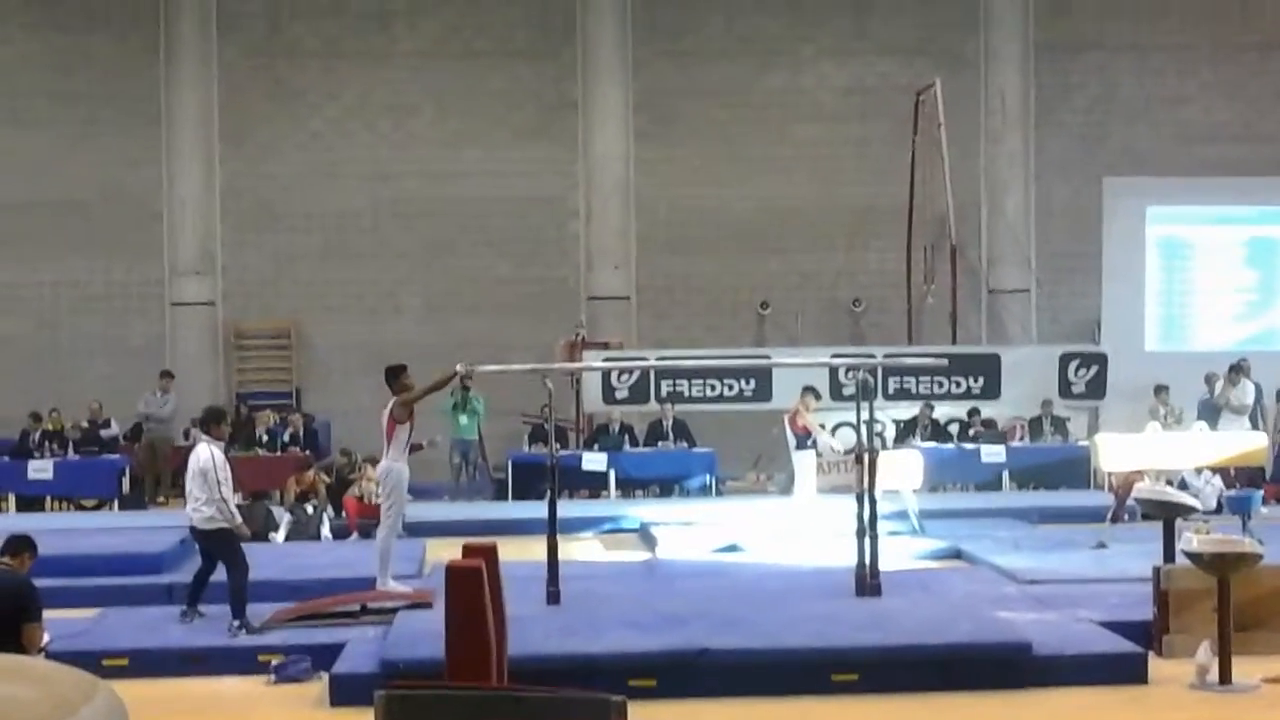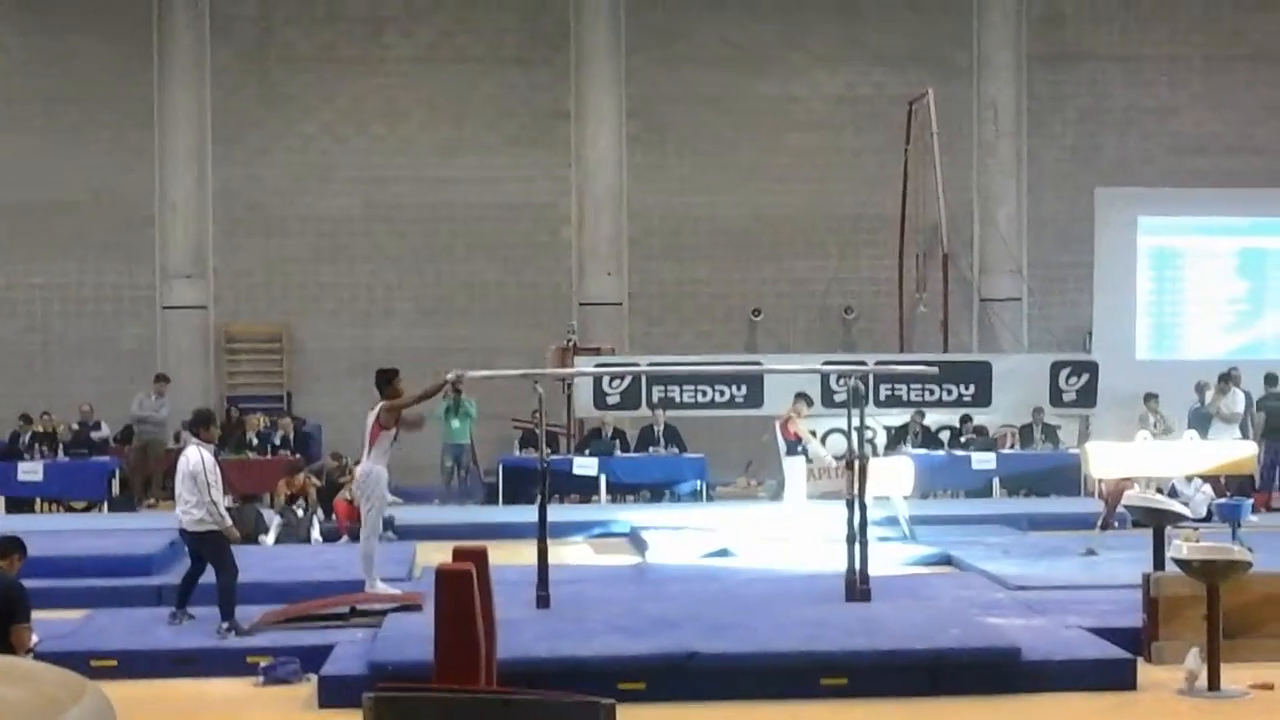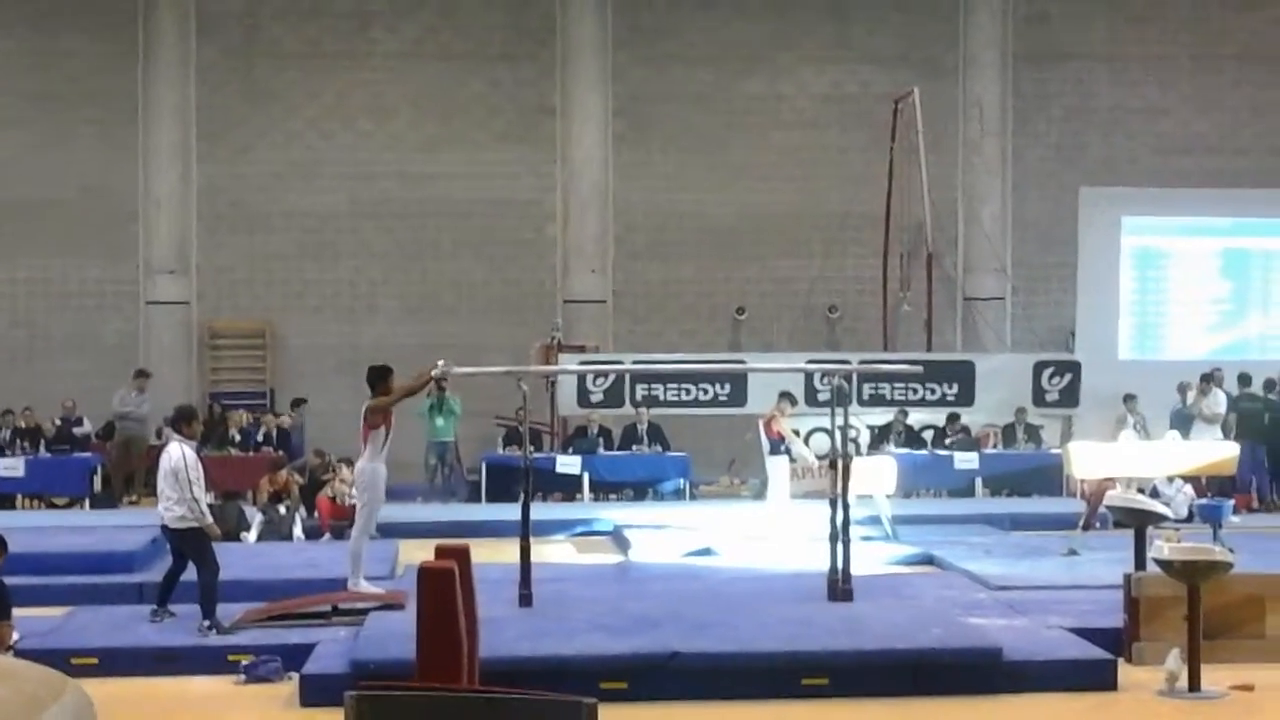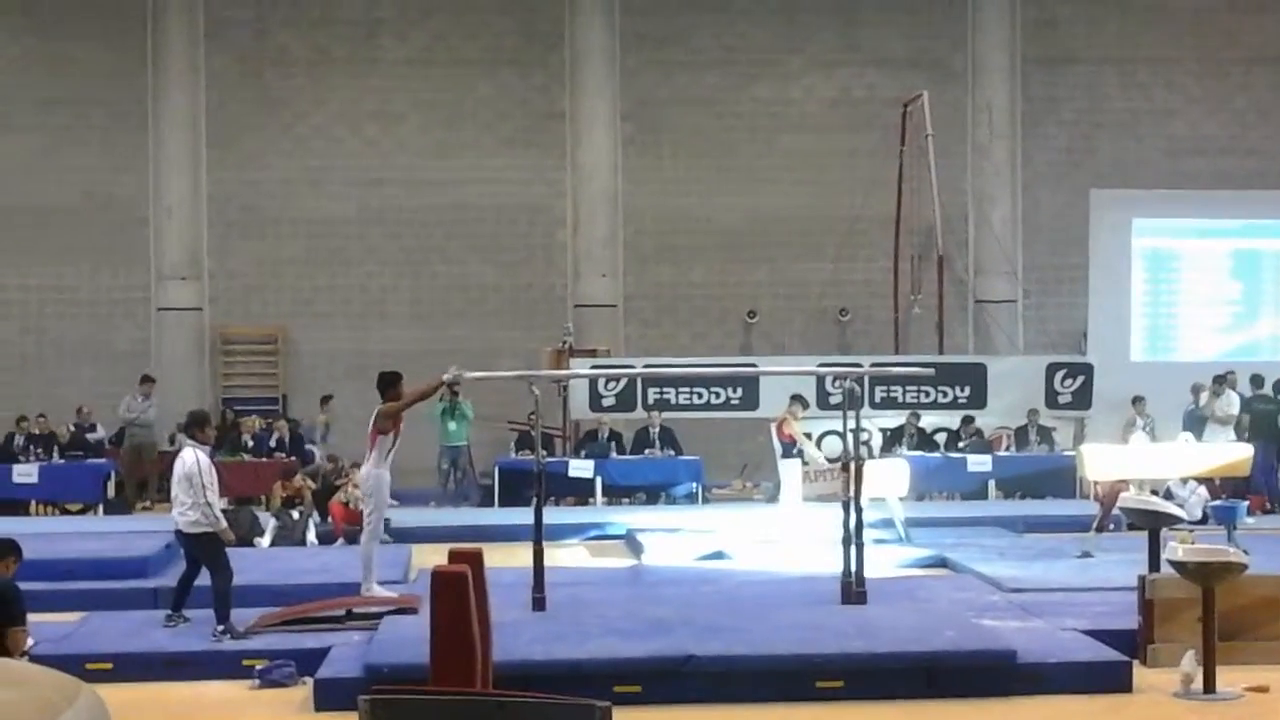
dt=0.3s
person 1, frame 1
left shoulder: (198, 451)
right shoulder: (213, 455)
right elbow: (220, 496)
left wrist: (233, 521)
right wrist: (238, 523)
left hip: (200, 521)
right hip: (215, 523)
left knee: (208, 564)
right knee: (238, 569)
left ankle: (190, 609)
right ankle: (238, 622)
person 1, frame 2
left shoulder: (187, 454)
right shoulder: (203, 458)
right elbow: (211, 498)
left wrist: (223, 524)
right wrist: (228, 526)
left hip: (189, 523)
right hip: (204, 525)
left knee: (197, 566)
right knee: (228, 571)
left ankle: (179, 611)
right ankle: (227, 624)
person 1, frame 3
left shoulder: (169, 450)
right shoulder: (185, 454)
right elbow: (192, 495)
left wrist: (204, 521)
right wrist: (209, 523)
left hip: (171, 520)
right hip: (186, 522)
left knee: (178, 564)
right knee: (209, 568)
left ankle: (160, 608)
right ankle: (208, 622)
person 1, frame 4
left shoulder: (184, 456)
right shoulder: (199, 459)
right elbow: (206, 500)
right wrist: (223, 528)
left hip: (185, 525)
right hip: (200, 527)
left knee: (192, 569)
right knee: (222, 572)
left ankle: (174, 614)
right ankle: (222, 627)
person 2, frame 1
left shoulder: (397, 407)
right shoulder: (402, 402)
right elbow: (431, 388)
left wrist: (423, 444)
right wrist: (457, 371)
left hip: (394, 467)
right hip: (394, 469)
left knee: (390, 526)
right knee: (389, 526)
left ankle: (384, 578)
right ankle: (384, 580)
person 2, frame 2
left shoulder: (386, 409)
right shoulder: (390, 407)
left elbow: (410, 424)
right elbow: (421, 397)
left wrist: (419, 420)
right wrist: (448, 380)
left hip: (371, 470)
right hip: (373, 472)
left knee: (371, 529)
right knee: (371, 529)
left ankle: (372, 580)
right ankle: (372, 582)
person 2, frame 3
left shoulder: (381, 404)
right shoulder: (376, 407)
left elbow: (406, 389)
right elbow: (408, 391)
left wrist: (433, 370)
right wrist: (433, 375)
left hip: (374, 468)
right hip: (370, 469)
left knee: (364, 527)
right knee: (363, 527)
left ankle: (356, 578)
right ankle: (355, 580)
person 2, frame 4
left shoulder: (388, 411)
right shoulder: (387, 412)
left elbow: (416, 394)
right elbow: (418, 396)
left wrist: (443, 379)
right wrist: (443, 380)
left hip: (377, 474)
right hip: (375, 475)
left knee: (373, 532)
right knee: (372, 532)
left ankle: (369, 583)
right ankle: (369, 585)
